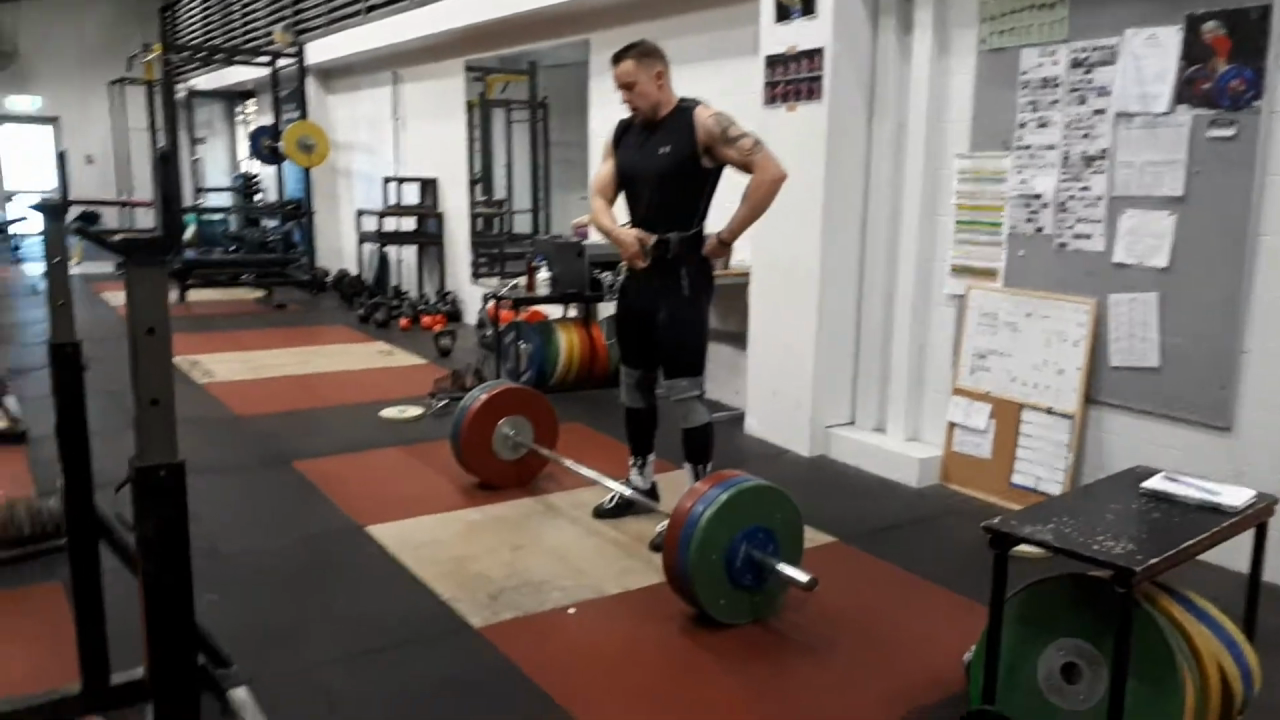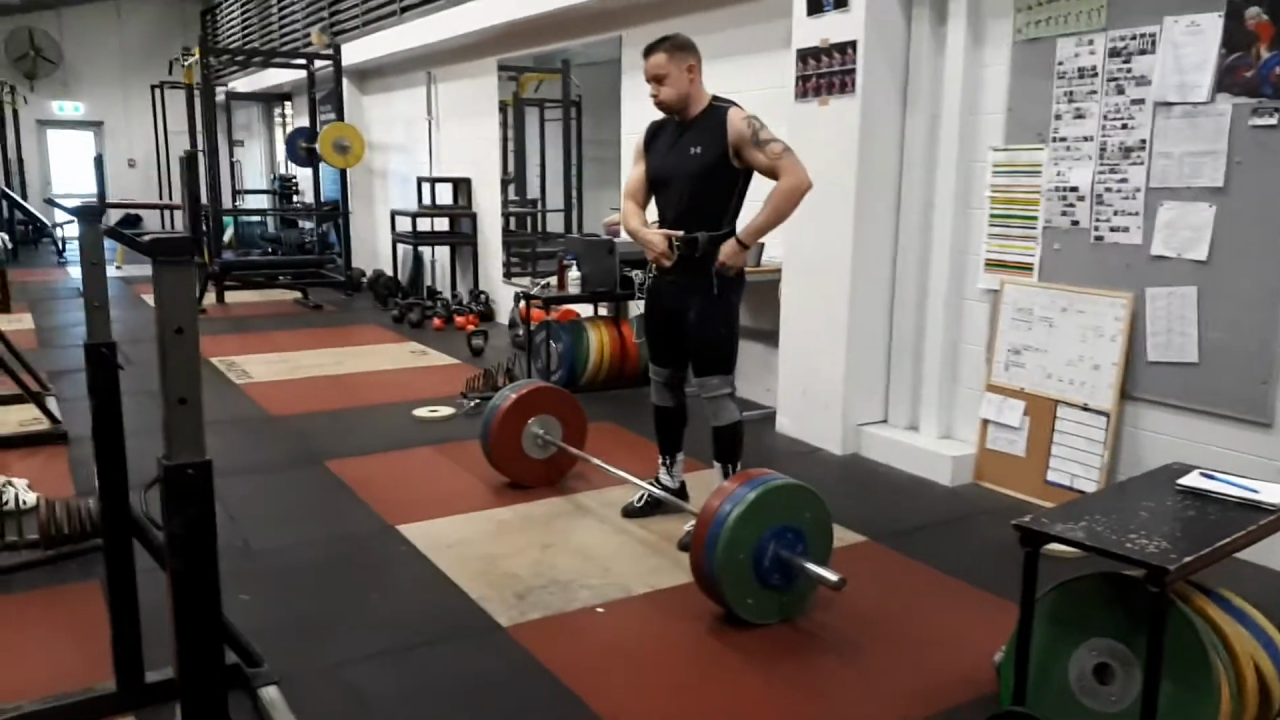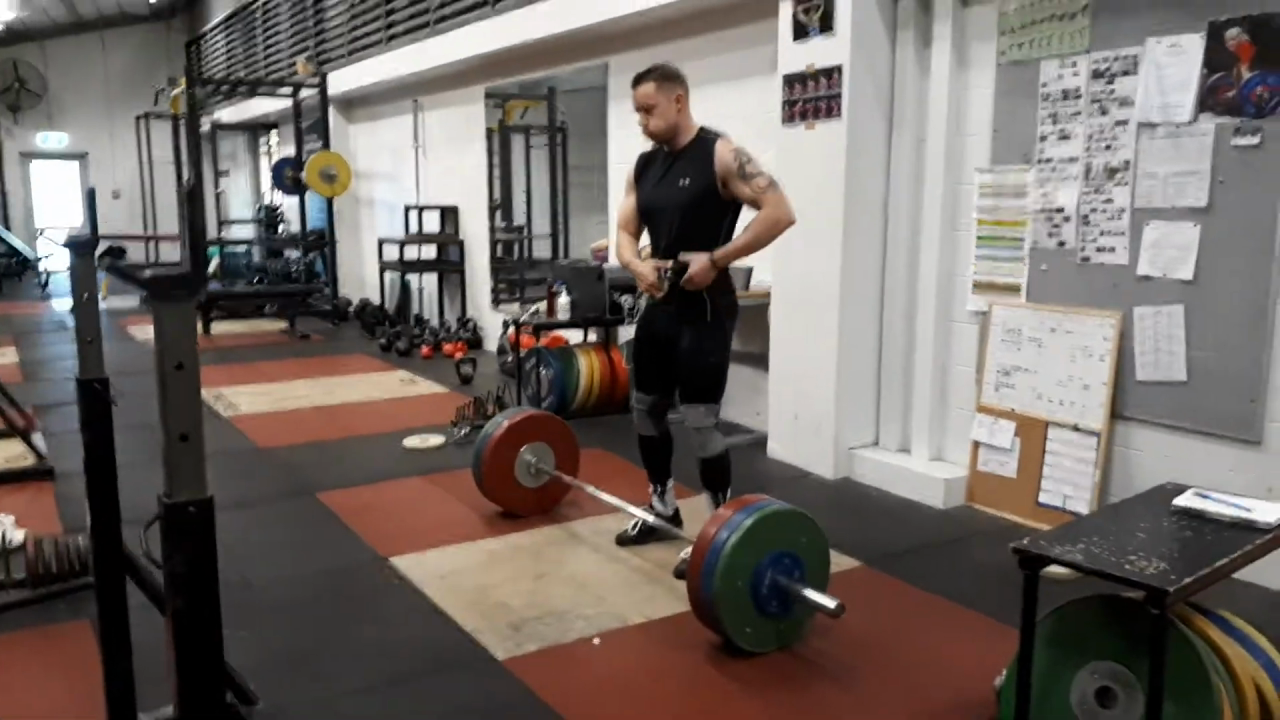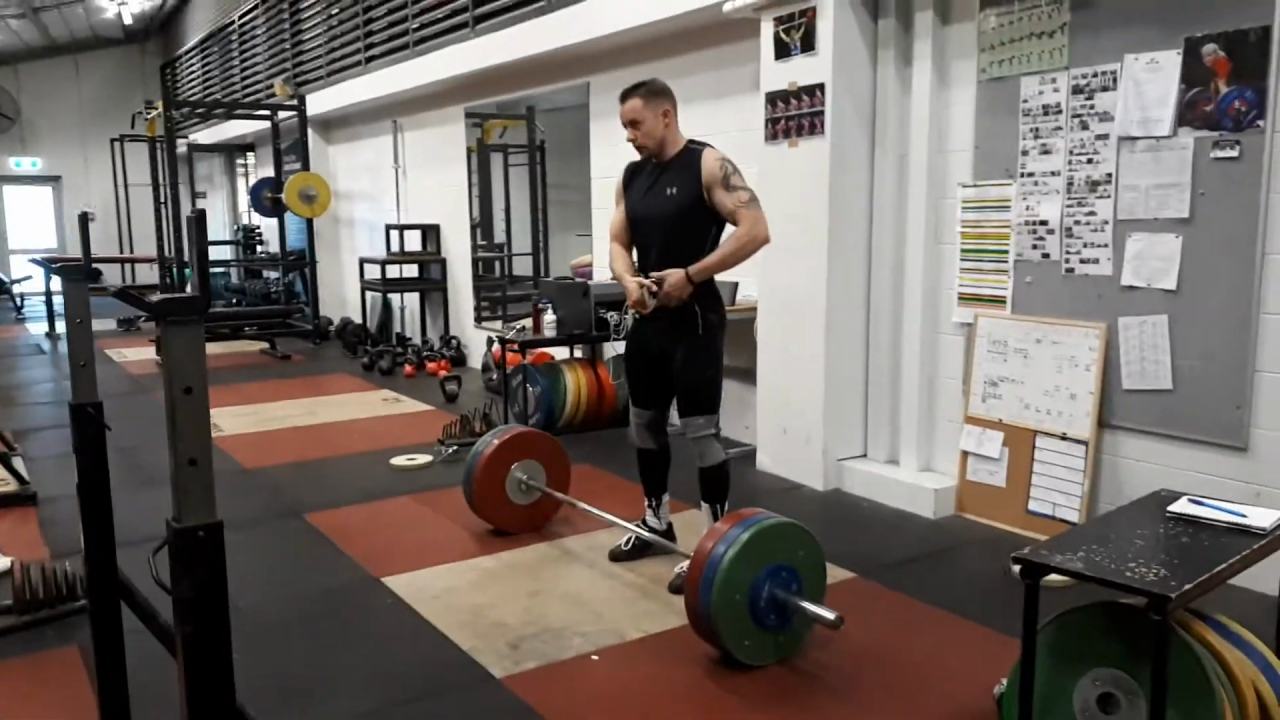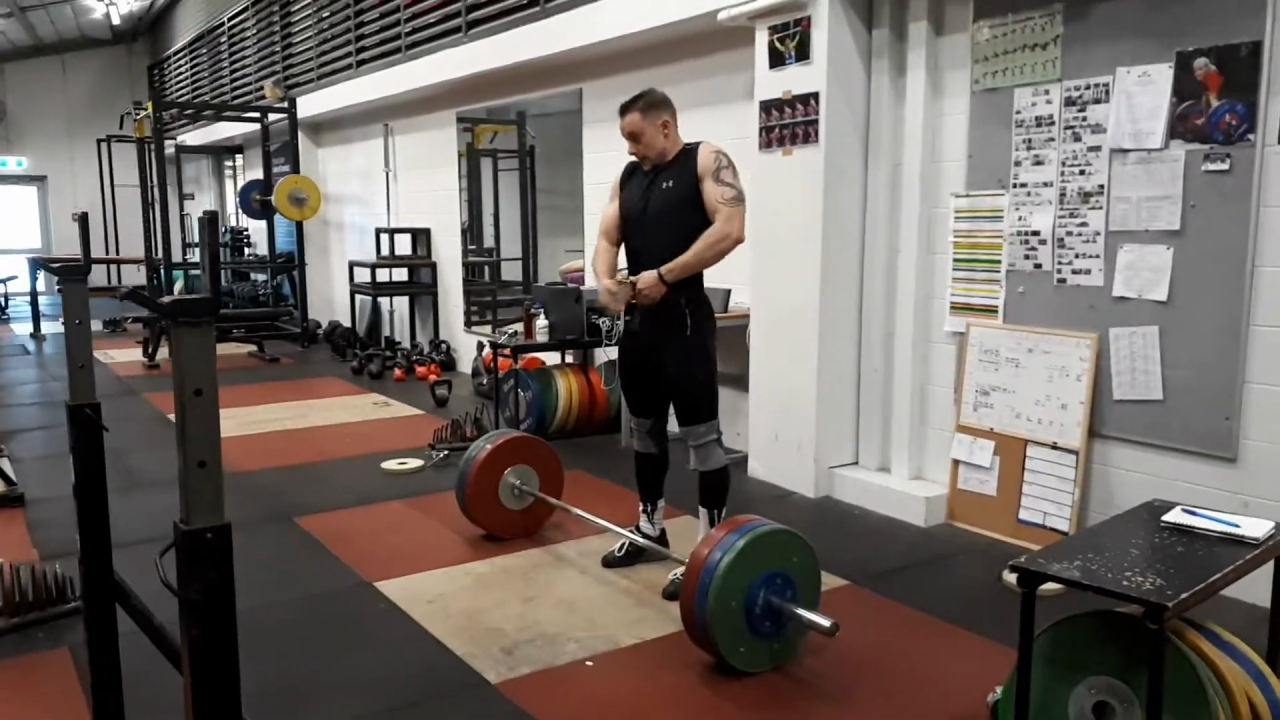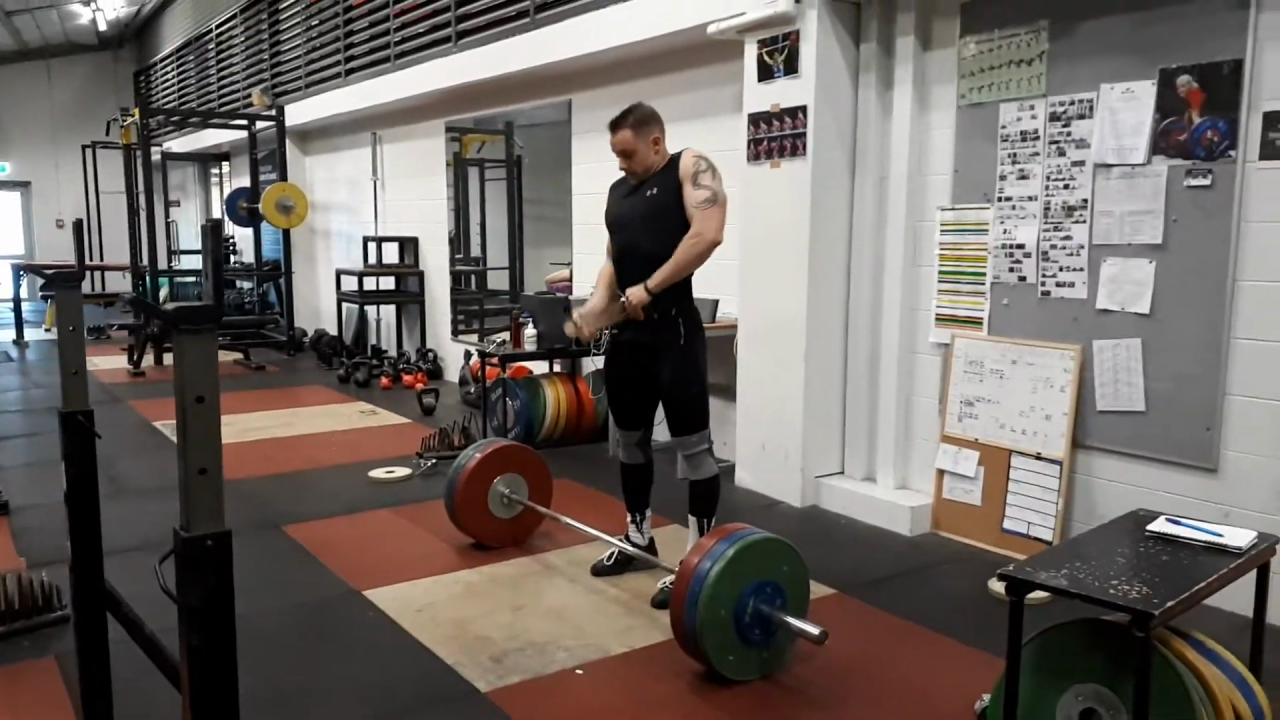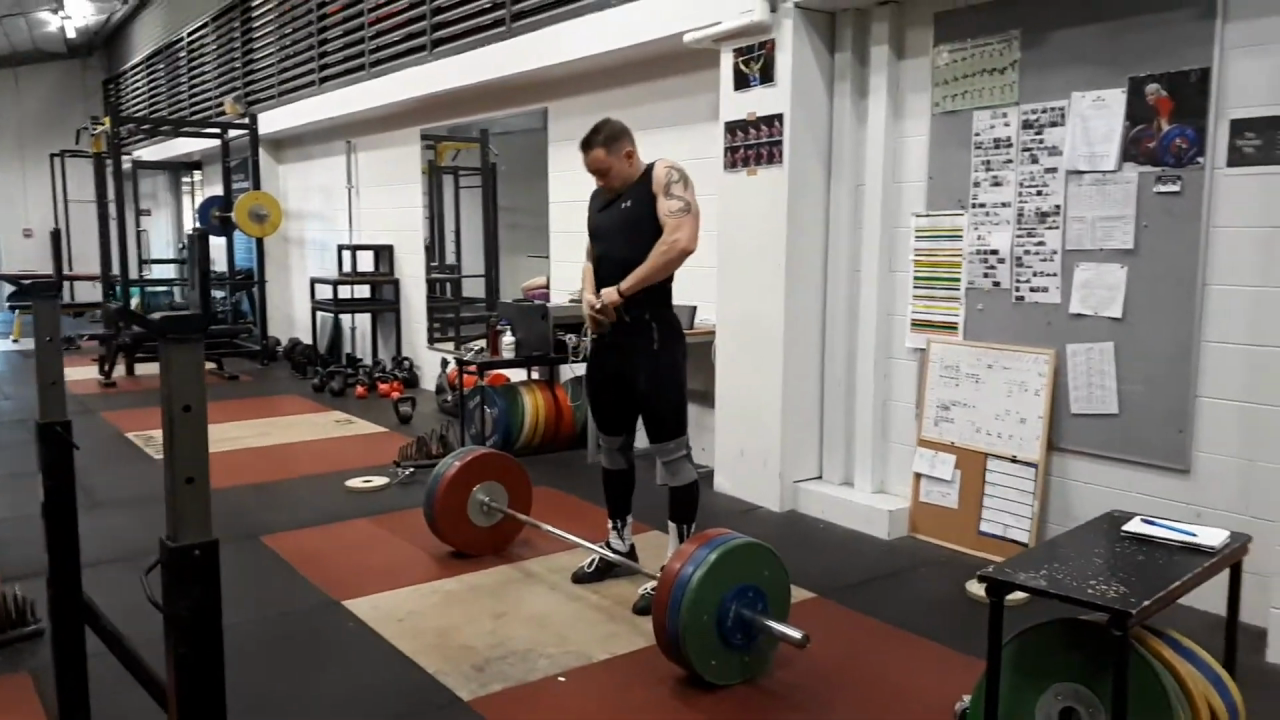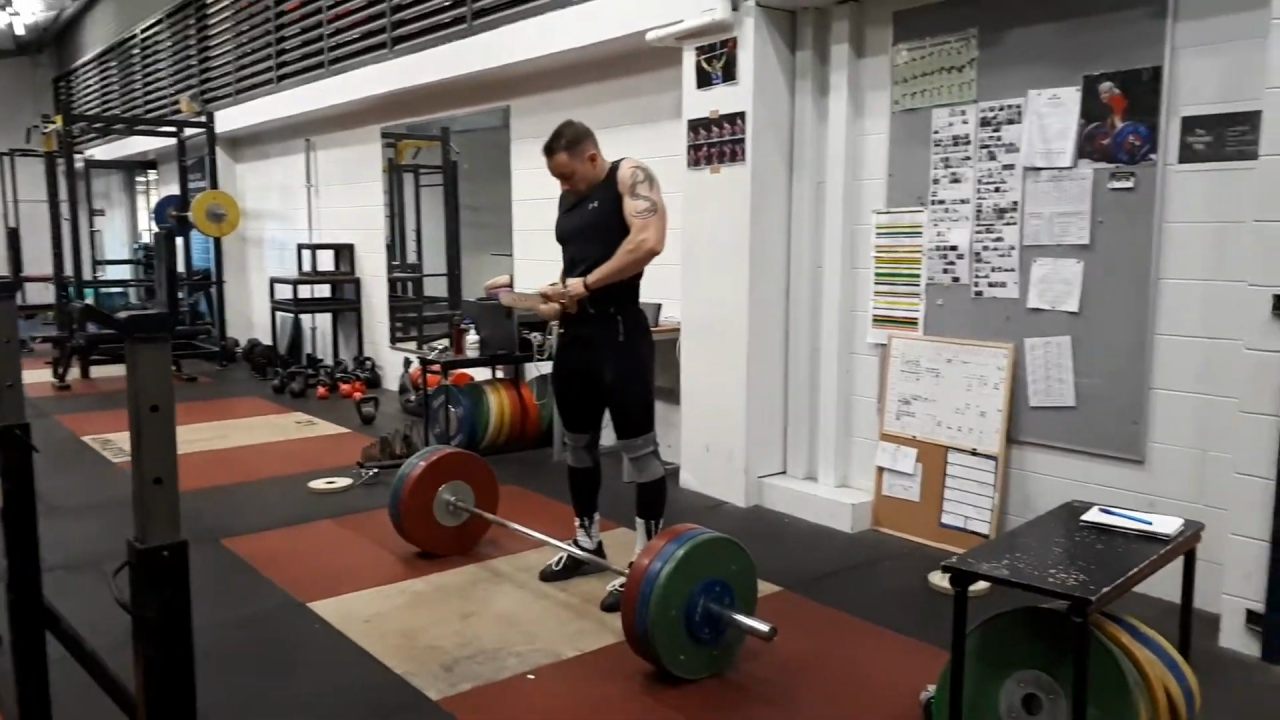
dt=0.3s
person 1, frame 1
left shoulder: (703, 122)
right shoulder: (623, 133)
left elbow: (771, 172)
right elbow: (598, 200)
left wrist: (725, 238)
right wrist: (619, 233)
left hip: (681, 275)
right hip: (638, 273)
left knee: (684, 391)
right knee: (633, 381)
right ankle: (640, 481)
person 1, frame 2
left shoulder: (733, 124)
right shoulder: (654, 135)
left elbow: (796, 179)
right elbow: (631, 203)
left wrist: (743, 242)
right wrist: (645, 234)
left hip: (711, 276)
right hip: (666, 274)
left knee: (715, 390)
right knee: (663, 381)
right ankle: (669, 481)
person 1, frame 3
left shoulder: (721, 155)
right shoulder: (644, 166)
left elbow: (780, 212)
right elbow: (625, 231)
left wrist: (716, 259)
right wrist: (637, 265)
left hip: (704, 305)
right hip: (660, 304)
left knee: (699, 420)
right knee: (646, 408)
right ankle: (663, 509)
person 1, frame 4
left shoulder: (709, 165)
right shoulder: (632, 175)
left elbow: (755, 231)
right elbow: (618, 242)
left wrist: (690, 275)
right wrist: (627, 280)
left hip: (694, 316)
right hip: (648, 317)
left knee: (699, 429)
right knee: (644, 423)
right ankle: (656, 523)
person 1, frame 5
left shoulder: (707, 160)
right shoulder: (629, 177)
left elbow: (731, 230)
right elbow: (607, 238)
left wrist: (662, 276)
right wrist: (605, 279)
left hip: (684, 318)
right hip: (637, 321)
left knee: (700, 435)
right knee: (644, 429)
right ankle: (650, 529)
person 1, frame 6
left shoulder: (691, 168)
right shoulder: (619, 189)
left elbow: (708, 233)
left wrist: (650, 289)
right wrist: (596, 303)
left hip: (673, 329)
right hip: (626, 332)
left knee: (692, 444)
right knee: (630, 439)
right ankle: (638, 539)
person 1, frame 7
left shoulder: (665, 178)
right shoulder: (599, 199)
left elbow: (681, 241)
left wrist: (622, 292)
right wrist: (590, 297)
left hip: (652, 335)
right hip: (607, 338)
left knee: (670, 451)
right knee: (612, 446)
right ankle: (619, 545)
person 1, frame 8
left shoulder: (630, 177)
right shoulder: (570, 199)
left elbow: (648, 241)
left wrist: (587, 284)
right wrist: (560, 290)
left hip: (619, 332)
right hip: (573, 334)
left knee: (637, 448)
right knee: (578, 444)
right ankle: (586, 543)
